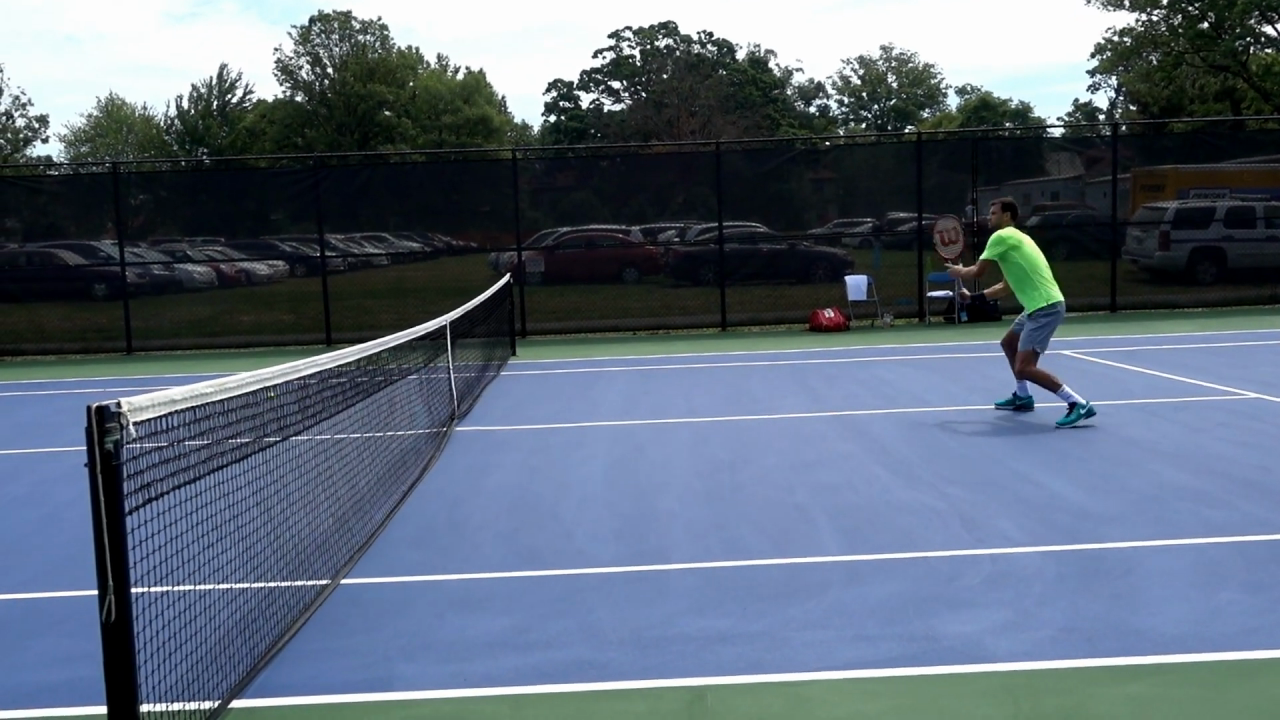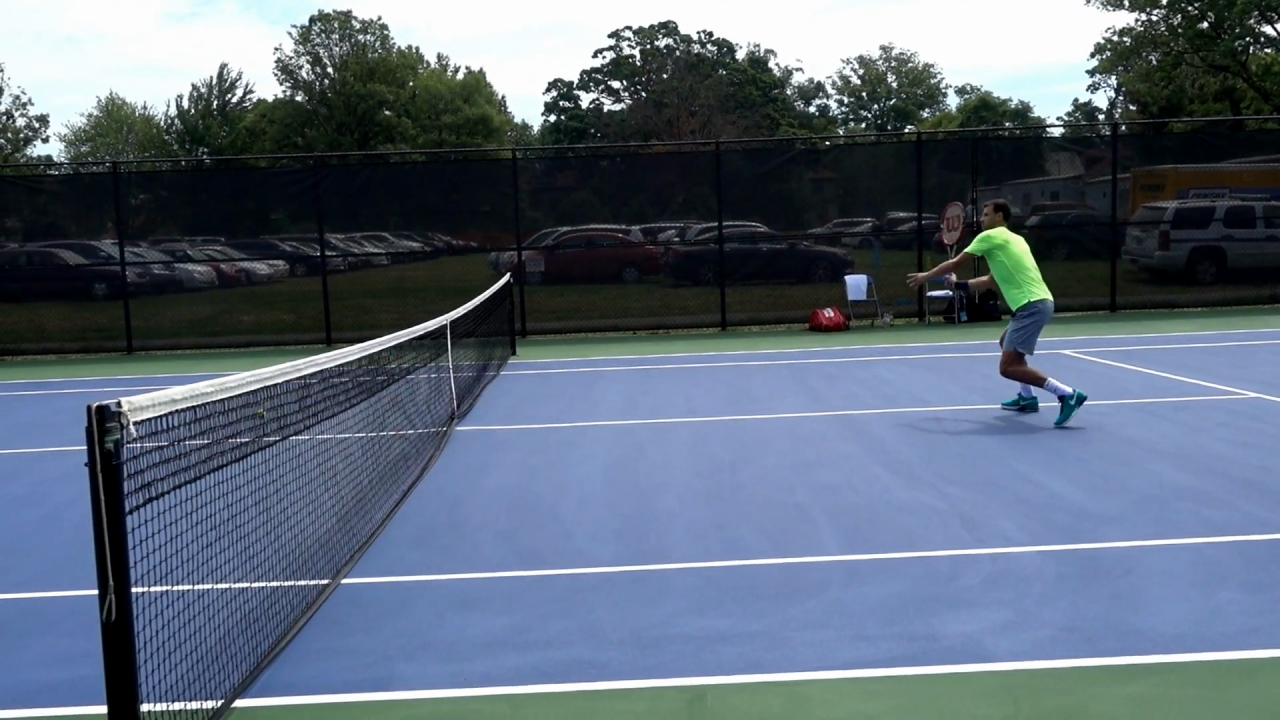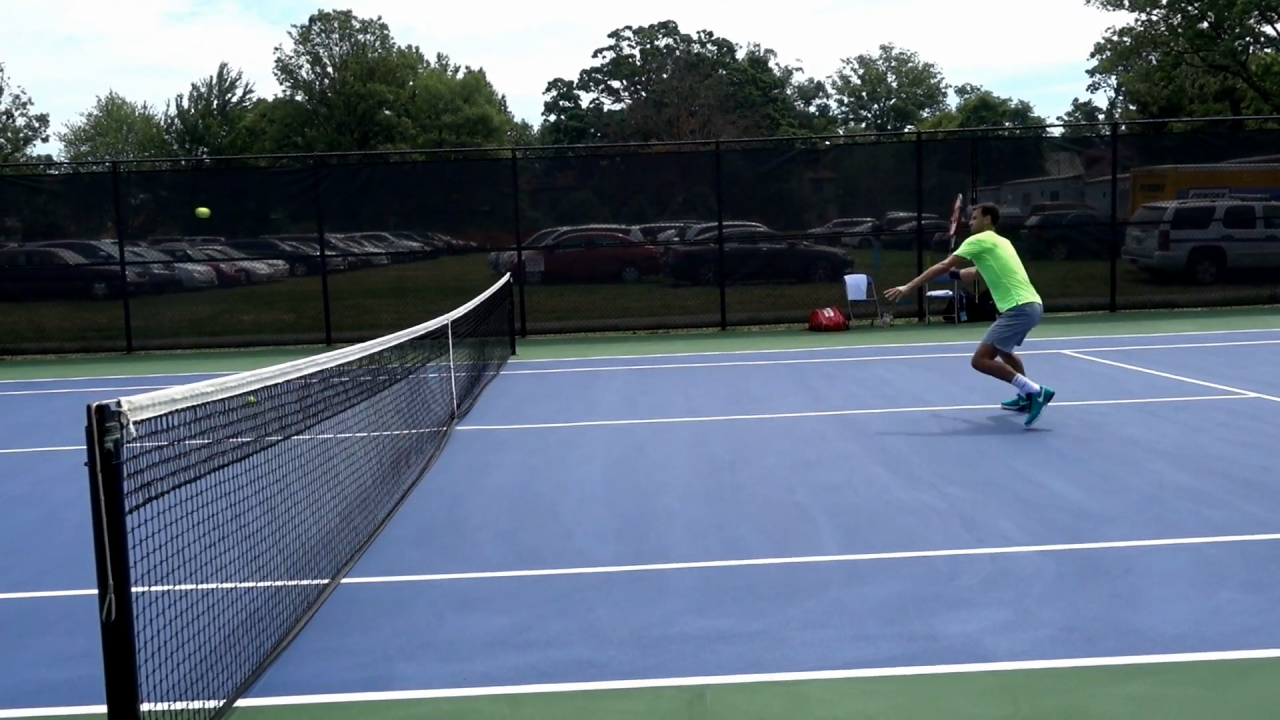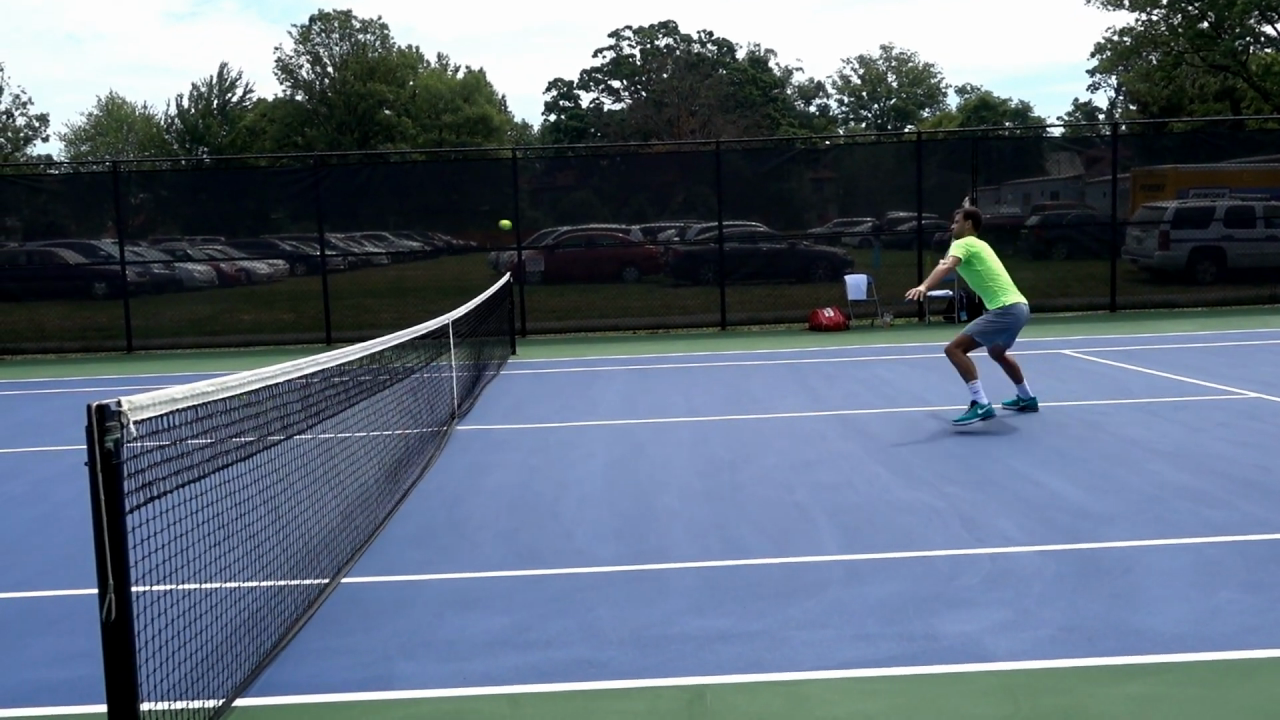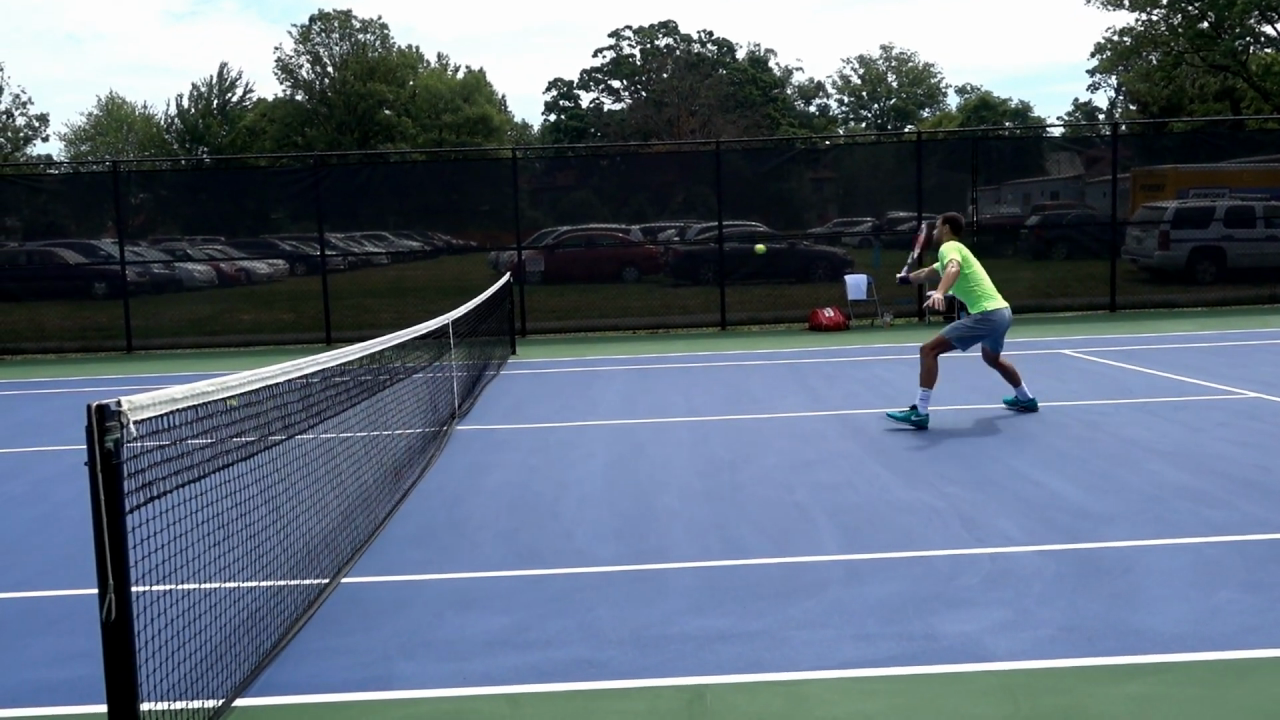
dt=0.1s
person 1, frame 1
left shoulder: (1002, 236)
right shoulder: (1012, 238)
left elbow: (977, 272)
right elbow: (1006, 287)
left wrist: (959, 272)
right wrist: (974, 297)
left hip: (1046, 308)
right hip: (1037, 308)
left knee: (1023, 368)
right knee: (1008, 344)
left ankle: (1079, 404)
right ankle: (1022, 396)
person 1, frame 2
left shoulder: (990, 237)
right shoulder: (1014, 239)
left elbow: (956, 263)
right elbow: (992, 281)
left wrist: (926, 276)
right wrist: (958, 284)
left hip: (1033, 306)
right hip: (1036, 305)
left knee: (1009, 367)
right knee: (1006, 344)
left ankle: (1067, 394)
right ankle: (1027, 397)
person 1, frame 3
left shoulder: (979, 240)
right shoulder: (1000, 242)
left elbow: (943, 266)
left wrist: (909, 287)
right wrist: (954, 272)
left hip: (1020, 309)
right hip: (1031, 306)
left knee: (980, 360)
right knee: (1001, 350)
left ankle: (1035, 392)
right ankle: (1026, 397)
person 1, frame 4
left shoulder: (961, 244)
right shoulder: (977, 245)
left elbow: (946, 266)
right elbow: (950, 266)
left wrist: (923, 286)
left hip: (1006, 310)
right hip: (1018, 307)
left knee: (954, 349)
right knee: (997, 352)
left ankle: (981, 404)
right ankle: (1026, 398)
person 1, frame 5
left shoulder: (948, 247)
right shoulder: (953, 251)
left elbow: (953, 270)
right elbow: (927, 273)
left wrist: (939, 293)
right wrist: (905, 278)
left hip: (987, 315)
right hip: (1001, 313)
left knee: (928, 350)
right knee: (991, 357)
left ankle: (920, 412)
right ankle: (1026, 399)
